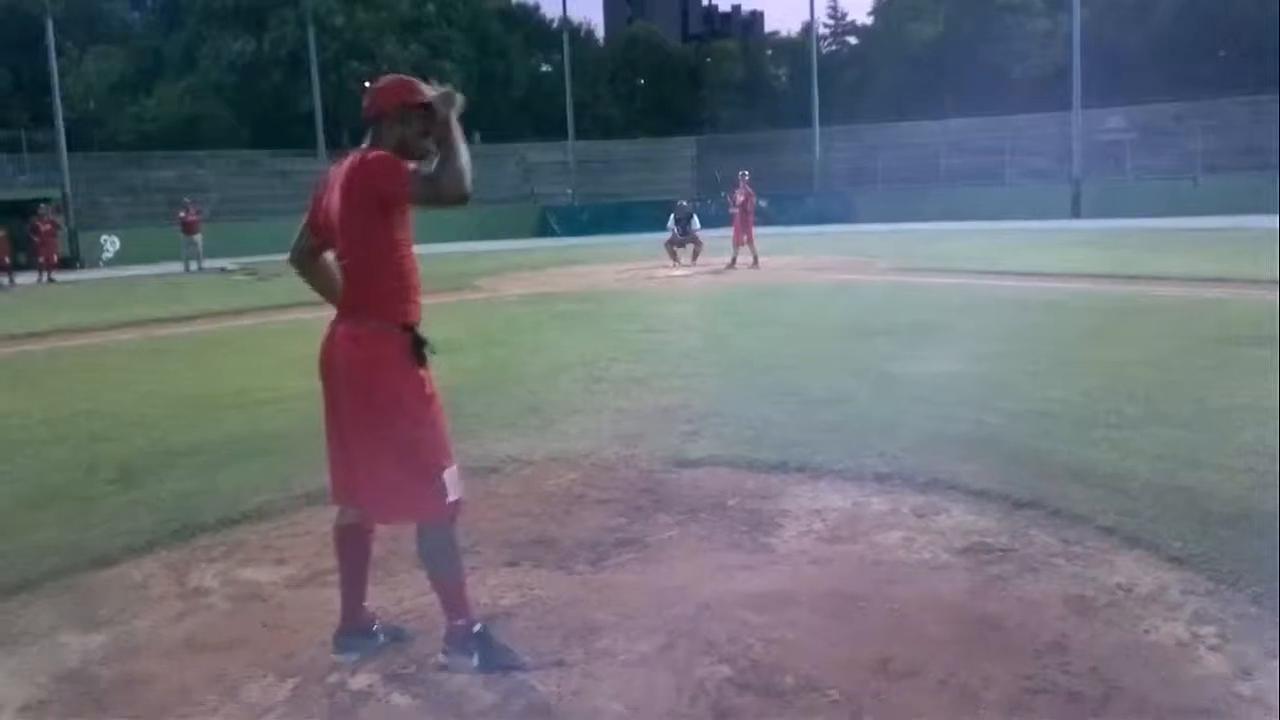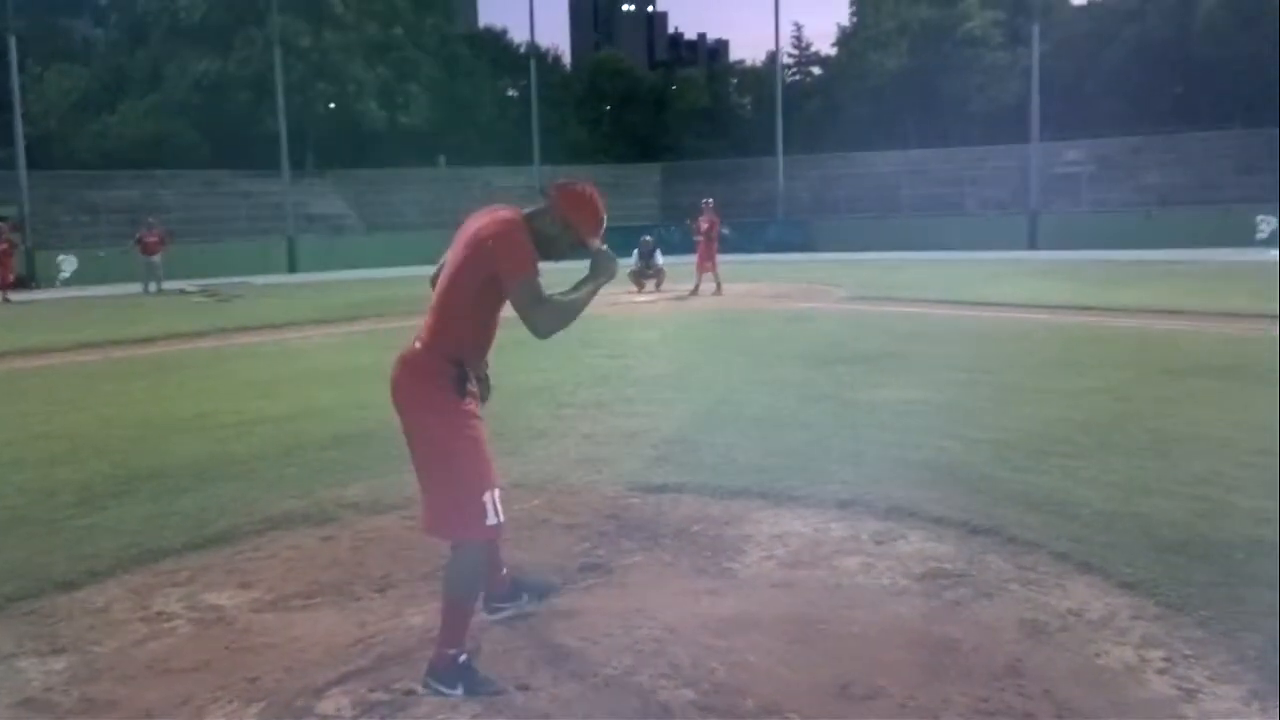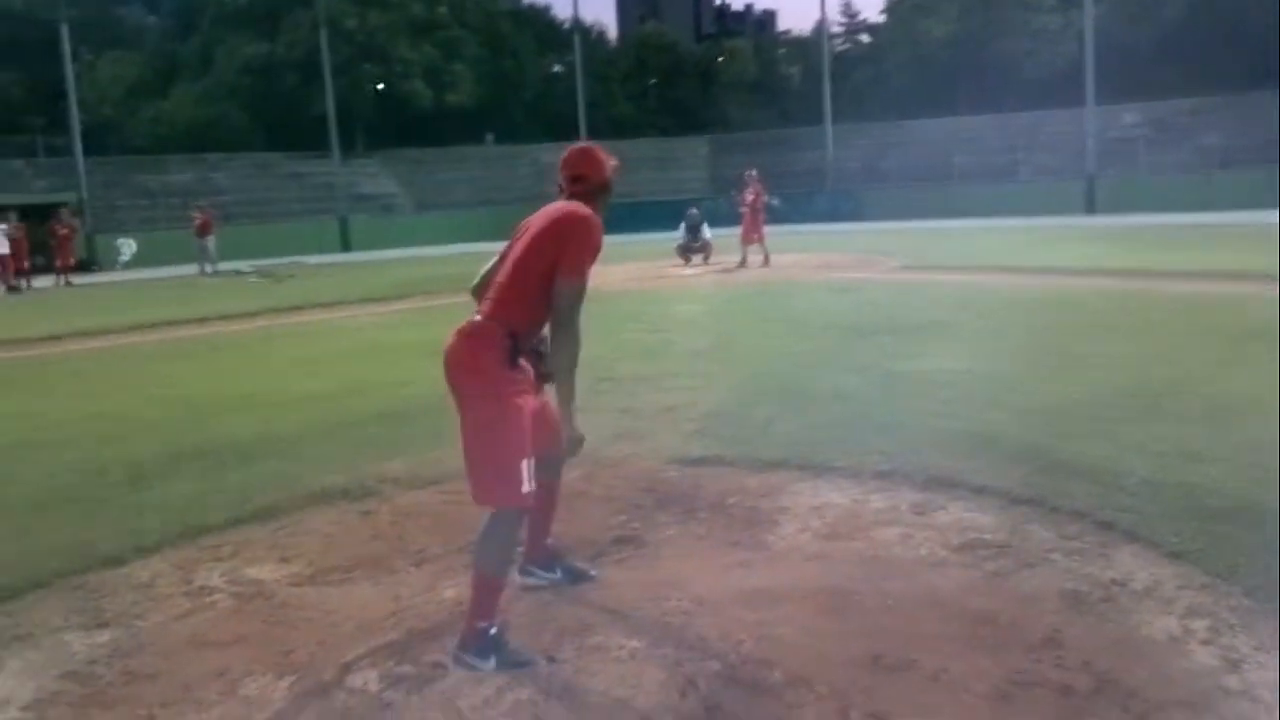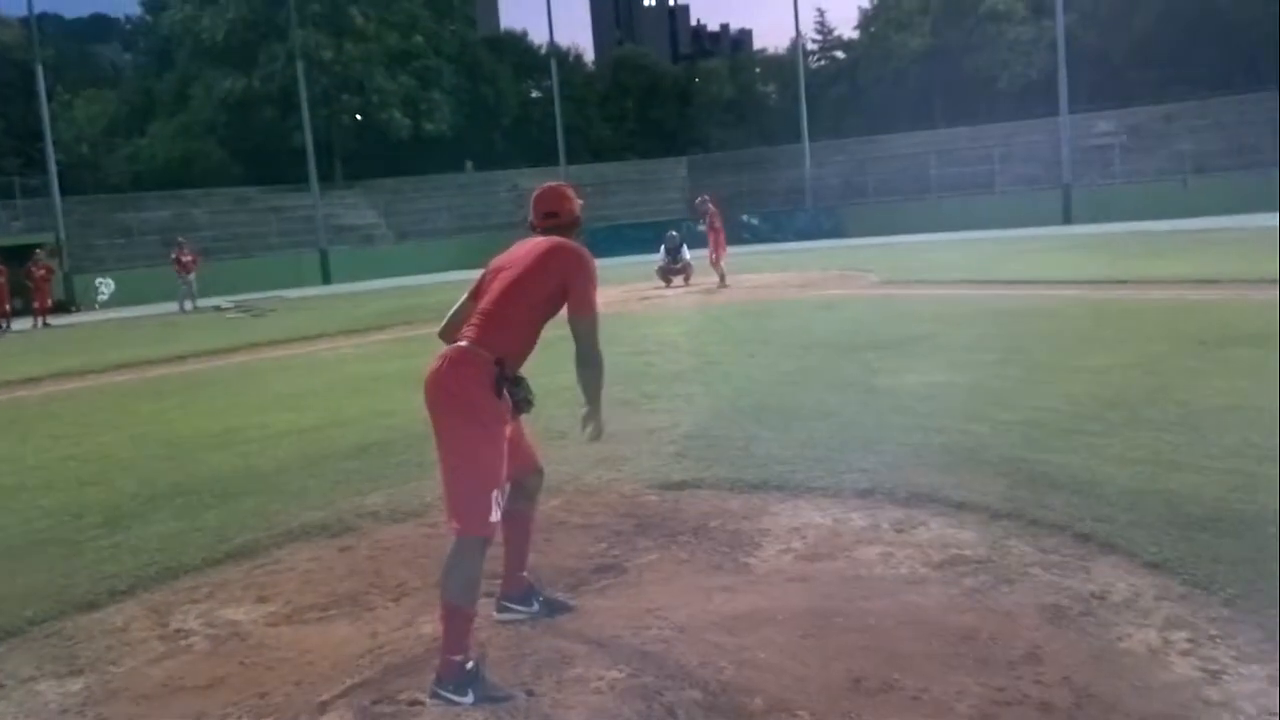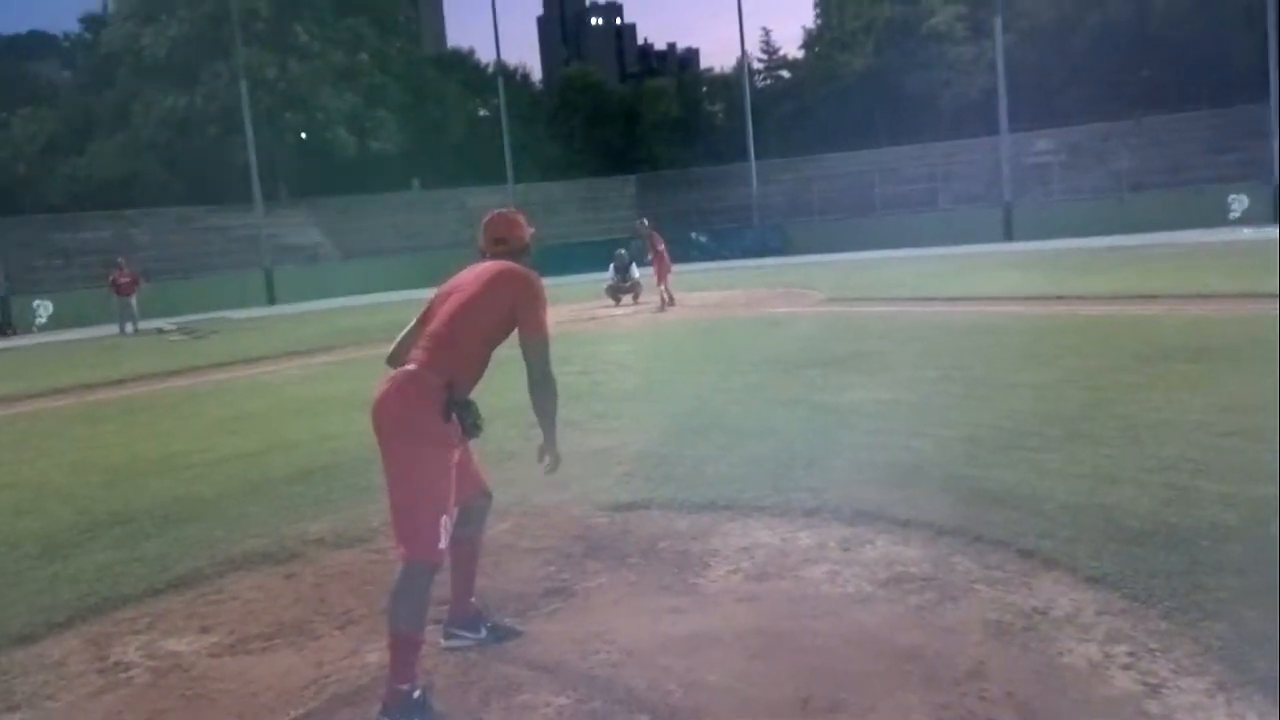
dt=1s
person 1, frame 1
left shoulder: (339, 176)
right shoulder: (376, 168)
left elbow: (304, 256)
right elbow: (455, 189)
right wrist: (450, 125)
left hip: (347, 343)
right hip: (386, 351)
left knee: (359, 493)
right knee: (436, 499)
left ankle: (354, 624)
right ankle: (463, 635)
person 1, frame 2
left shoulder: (492, 218)
right shoulder: (511, 234)
left elbow: (441, 281)
right elbow: (542, 320)
right wrist: (598, 278)
left hip: (431, 369)
right hip: (439, 381)
left knee: (472, 490)
right knee: (477, 519)
left ankle: (499, 588)
right ankle: (448, 664)
person 1, frame 3
left shoulder: (545, 218)
right shoulder: (583, 223)
left elbow: (483, 287)
right elbow: (565, 320)
right wrist: (567, 410)
left hip: (497, 353)
right hip: (488, 360)
left knee: (549, 451)
right knee: (514, 497)
left ankle: (538, 559)
right ankle: (478, 637)
person 1, frame 4
left shoulder: (512, 255)
right shoulder: (573, 256)
left elbow: (449, 329)
right elbow: (587, 349)
right wrist: (594, 410)
left hip: (470, 379)
right hip: (471, 386)
left knee: (526, 478)
right knee: (476, 526)
left ankle: (515, 593)
right ankle: (453, 671)
person 1, frame 5
left shoulder: (463, 280)
right shoulder: (522, 280)
left elbow: (396, 353)
right elbow: (539, 373)
right wrist: (551, 441)
left hip: (412, 400)
right hip: (418, 410)
left knee: (473, 502)
right knee: (425, 553)
left ankle: (462, 619)
